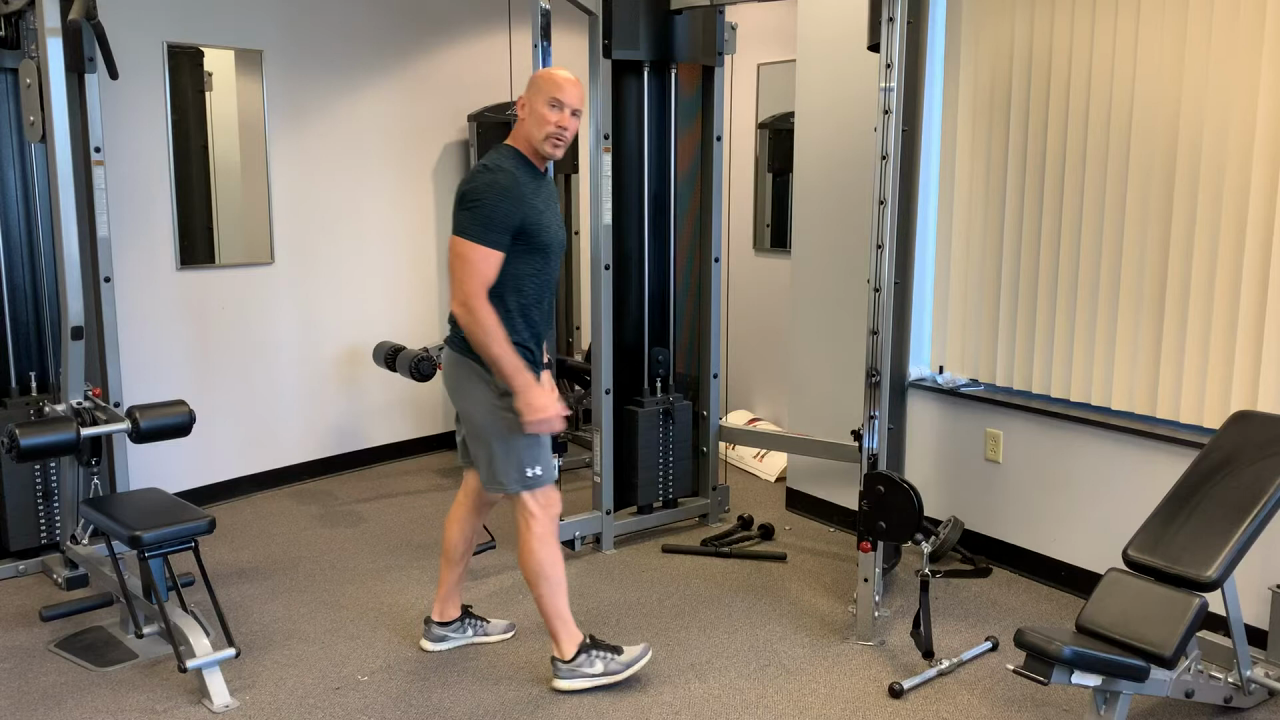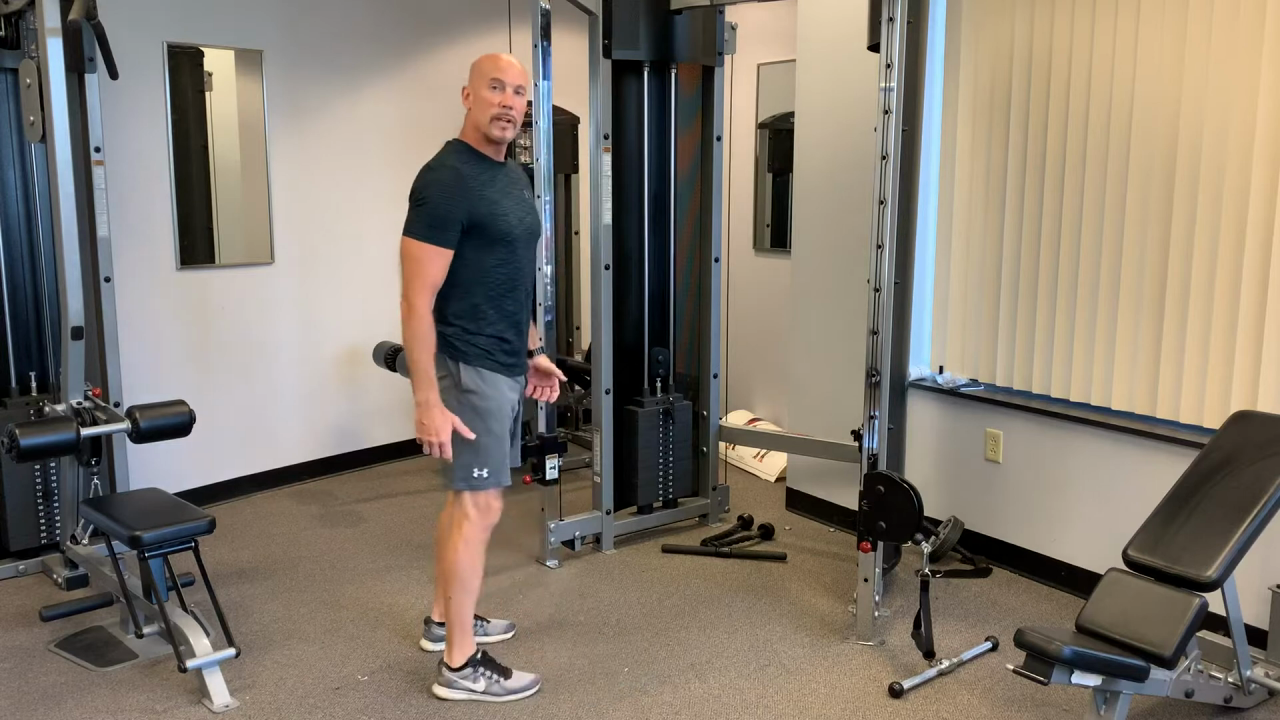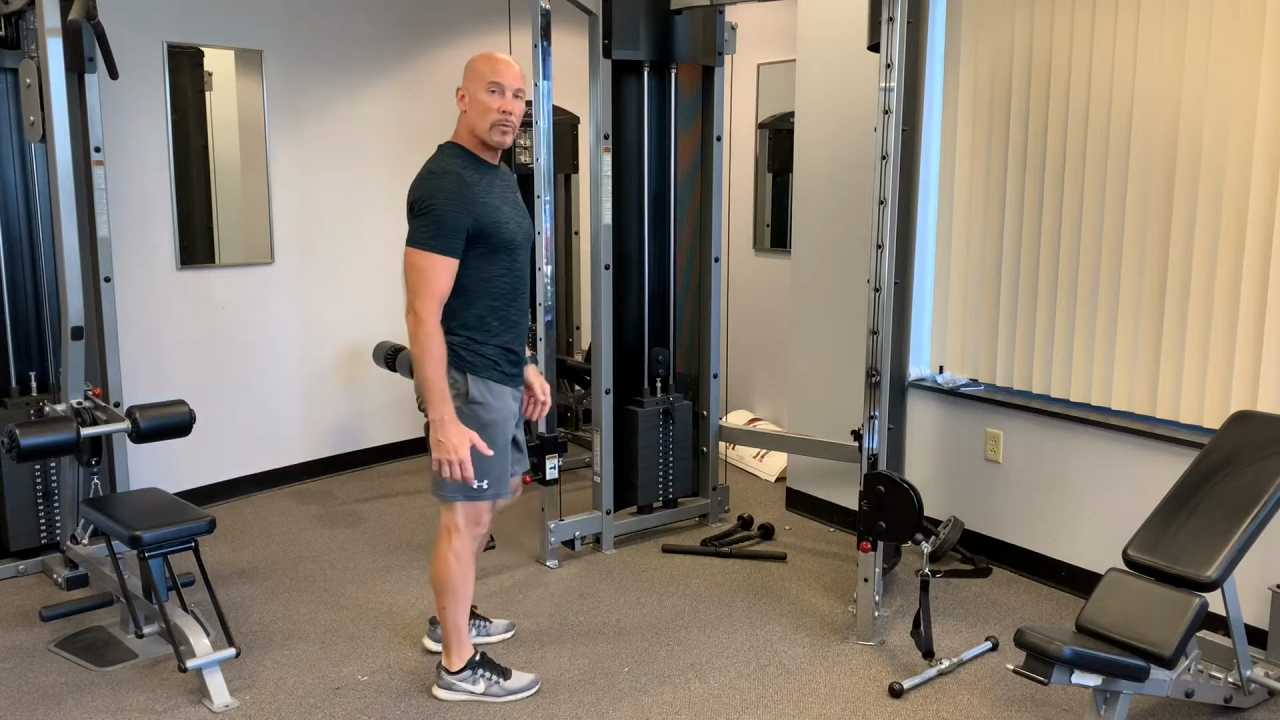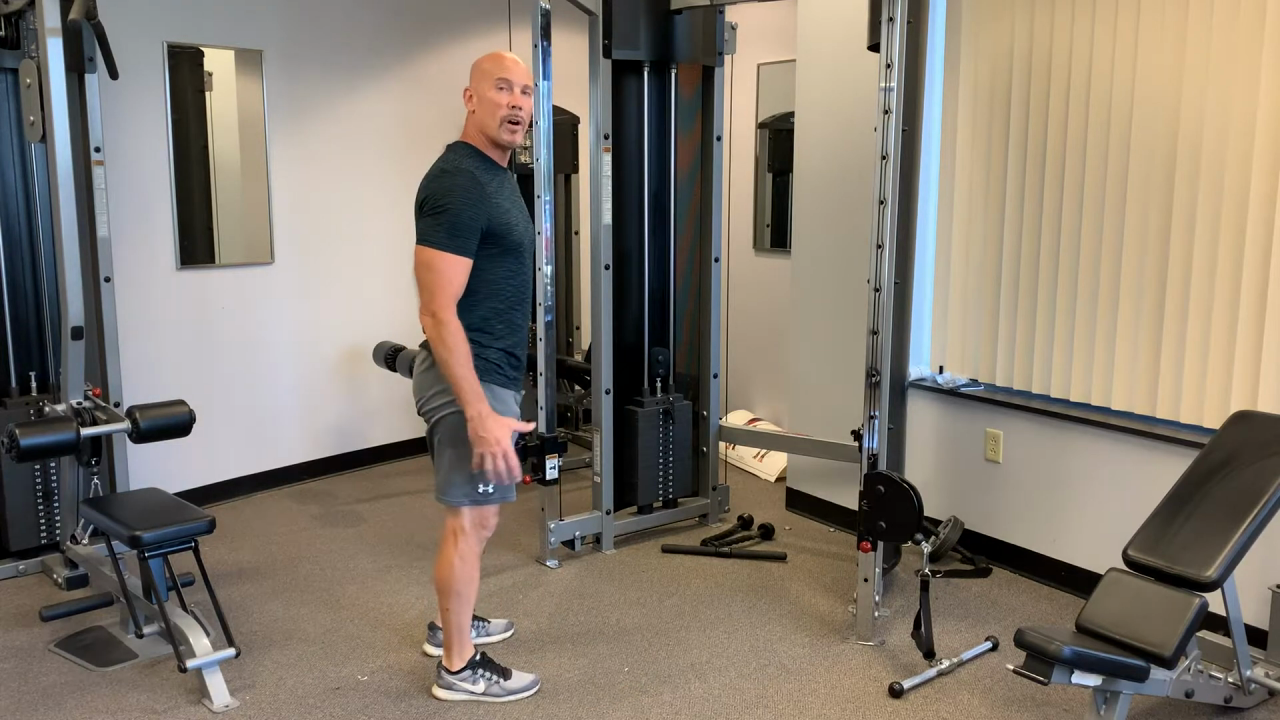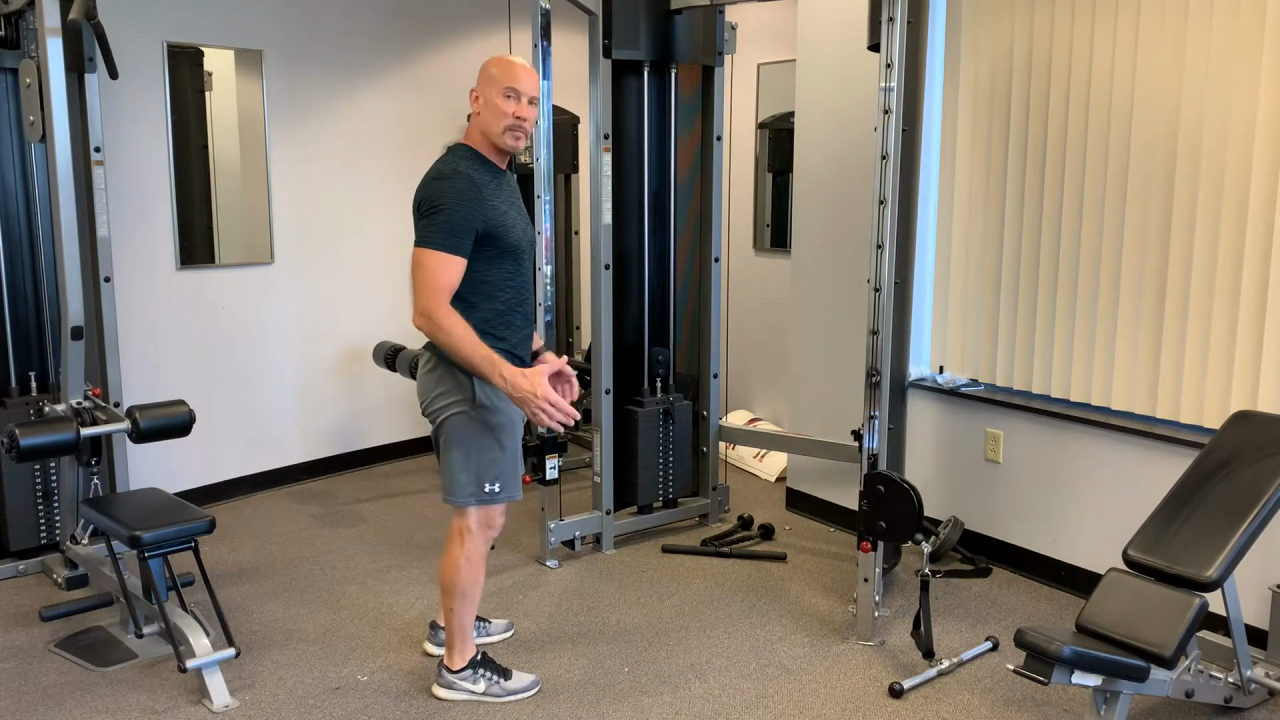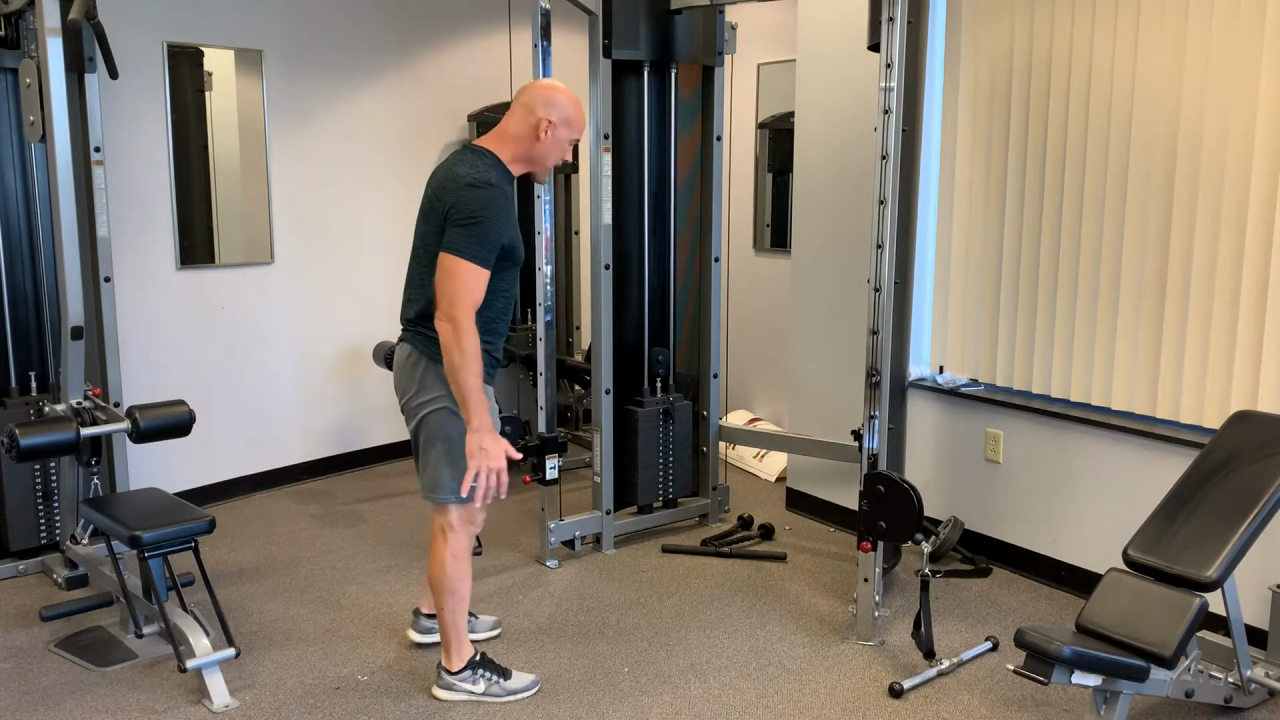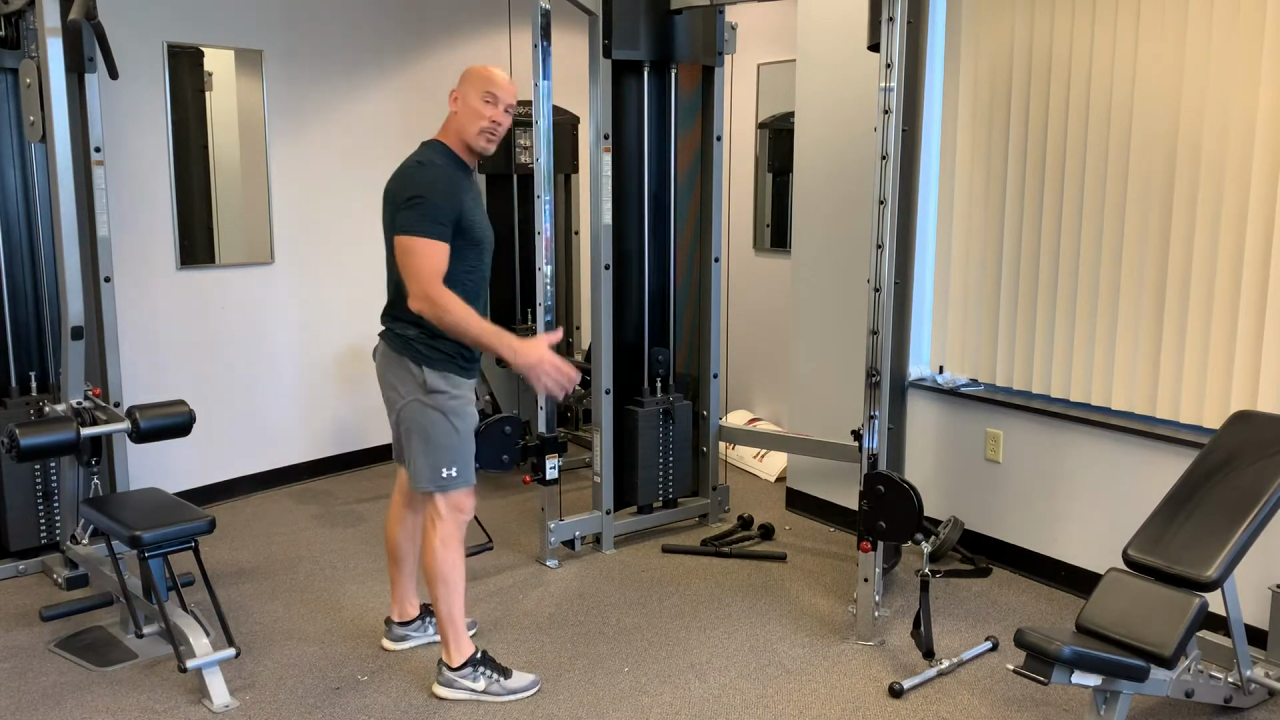
dt=0.5s
person 1, frame 1
left shoulder: (539, 184)
right shoulder: (495, 183)
right elbow: (470, 299)
left wrist: (539, 368)
right wrist: (524, 384)
left hip: (510, 366)
right hip: (492, 371)
left knee: (482, 487)
right knee: (539, 505)
left ankle: (445, 618)
right ankle: (573, 653)
person 1, frame 2
left shoulder: (513, 177)
right shoulder: (446, 180)
right elbow: (418, 301)
left wrist: (533, 351)
right wrist: (428, 401)
left hip: (501, 364)
right hip: (470, 369)
left knee: (467, 494)
right knee: (480, 508)
left ankle: (444, 618)
right ankle: (460, 663)
person 1, frame 3
left shoulder: (499, 177)
right shoulder: (446, 185)
right elbow: (423, 315)
left wrist: (527, 364)
right wrist: (443, 418)
left hip: (498, 374)
right hip: (468, 378)
left knee: (502, 490)
right knee: (467, 515)
left ankle: (450, 619)
right ankle: (460, 666)
person 1, frame 4
left shoulder: (495, 176)
right shoulder: (458, 183)
right elbow: (439, 314)
right wrist: (480, 413)
left hip: (492, 375)
right hip: (470, 380)
left knee: (477, 510)
right knee: (472, 519)
left ankle: (450, 623)
right ankle: (459, 666)
person 1, frame 5
left shoulder: (497, 177)
right shoulder: (455, 186)
right elbow: (431, 311)
left wrist: (537, 354)
right wrist: (513, 380)
left hip: (493, 373)
right hip: (472, 379)
left knee: (475, 511)
right knee: (480, 519)
left ankle: (451, 623)
right ankle: (461, 666)
person 1, frame 6
left shoulder: (469, 168)
right shoulder: (483, 196)
right elbow: (454, 320)
right wrist: (480, 430)
left hip: (435, 363)
right hip: (444, 371)
left knee: (454, 505)
right knee: (461, 514)
left ankle: (434, 612)
right ankle: (459, 666)
person 1, frame 7
left shoulder: (456, 178)
right shoulder: (424, 177)
right elbow: (425, 295)
right wrist: (517, 351)
left hip: (429, 362)
right hip: (426, 367)
left knee: (415, 489)
right knee: (452, 505)
left ankle: (405, 617)
right ankle: (460, 663)
